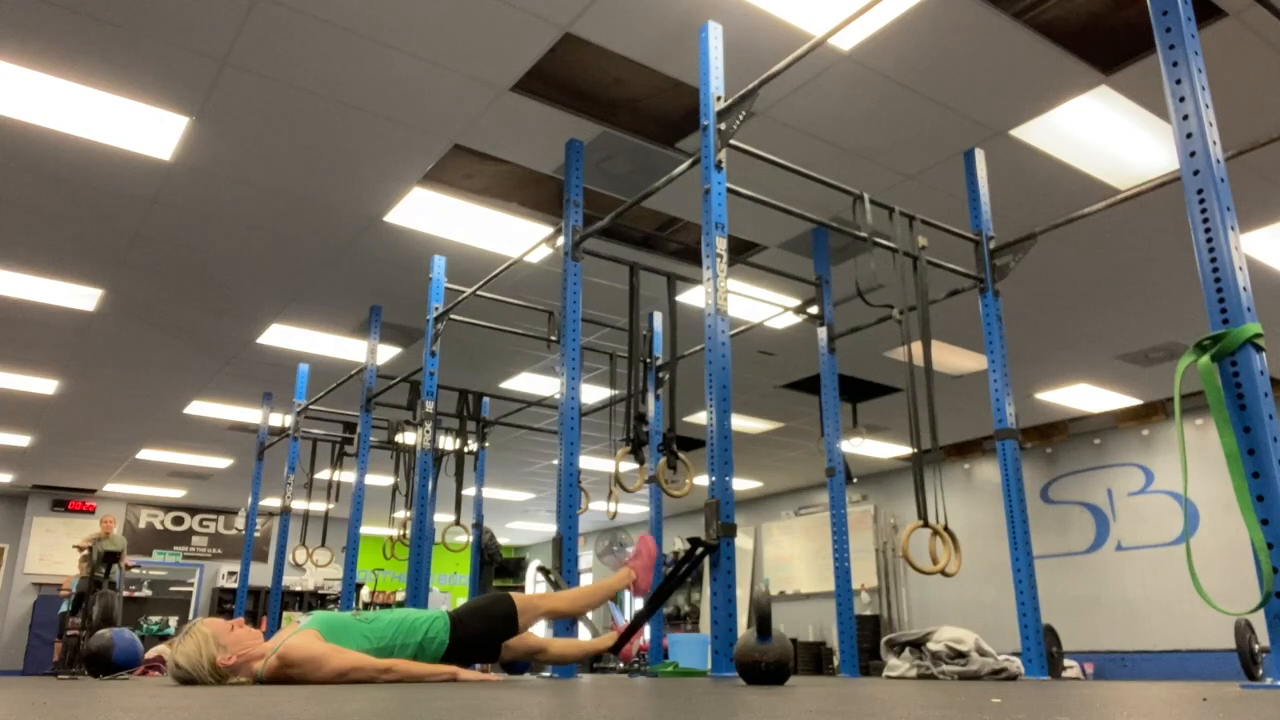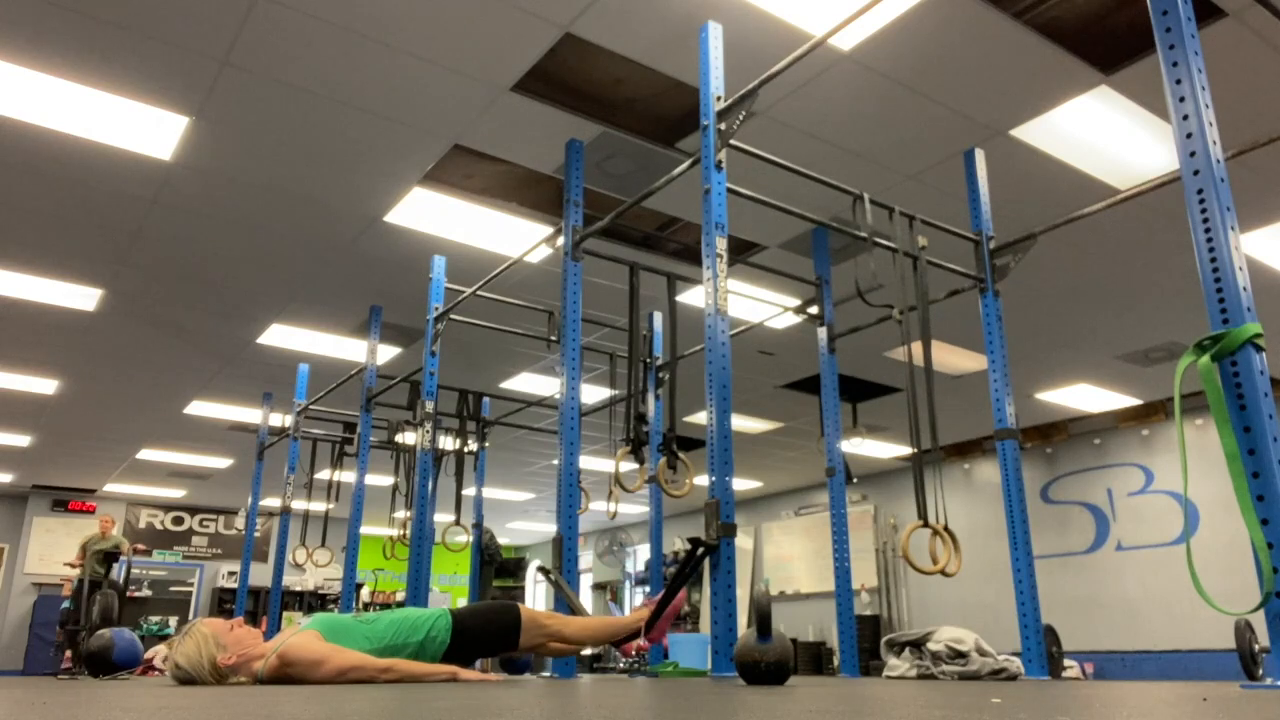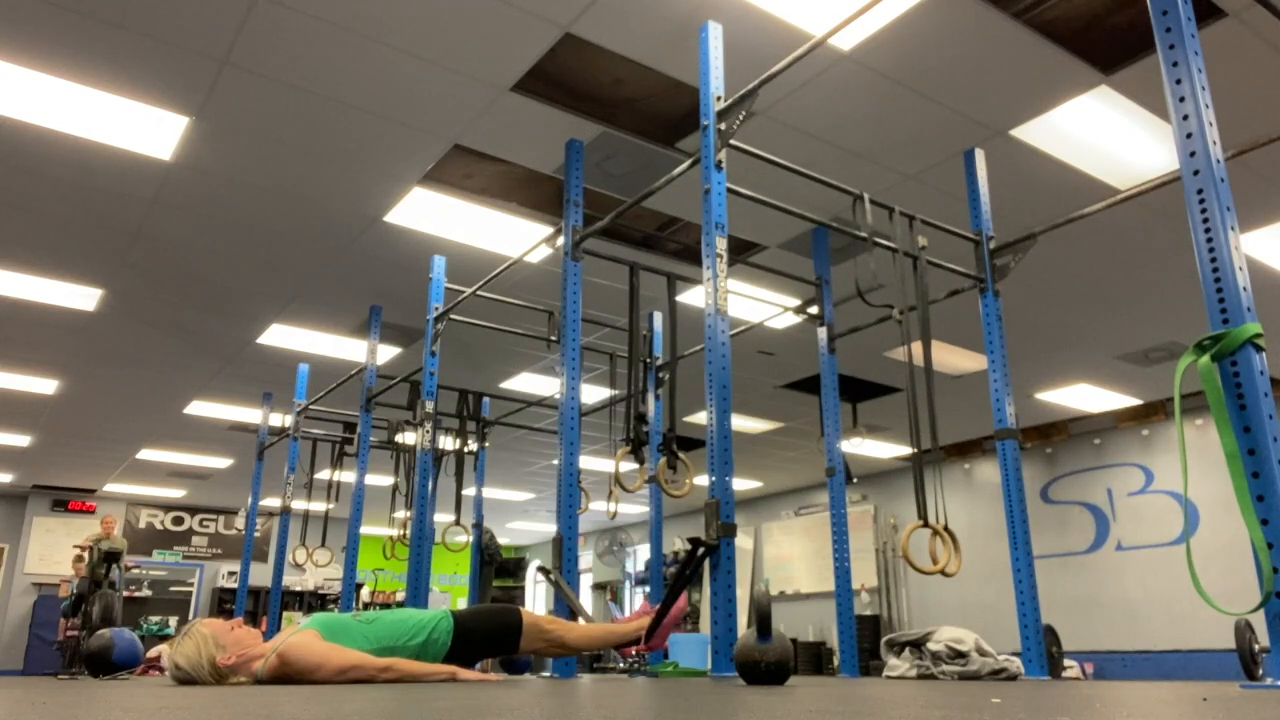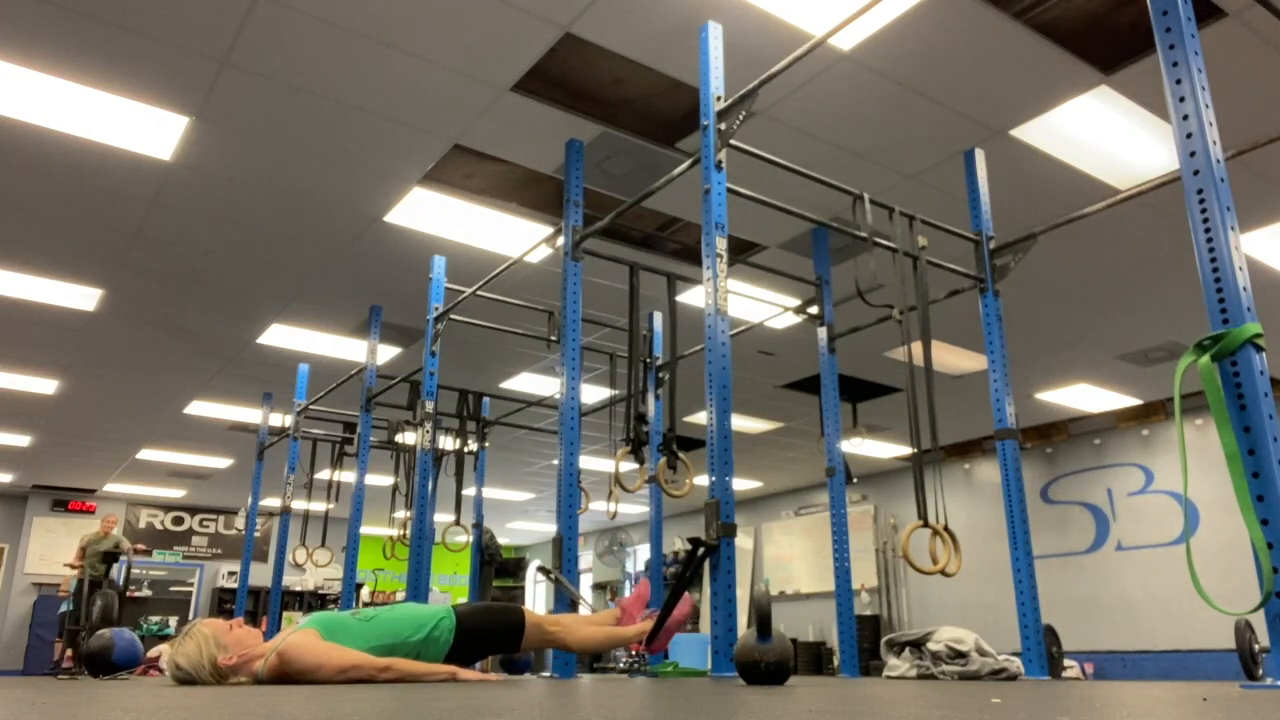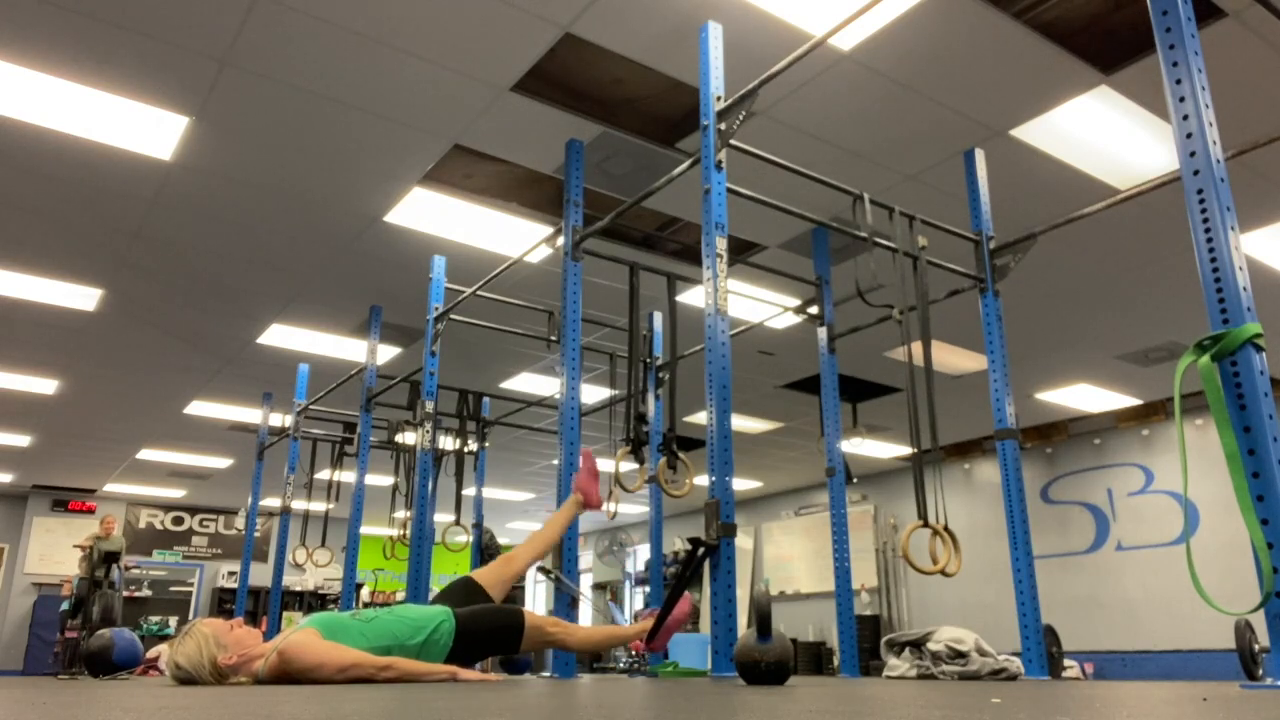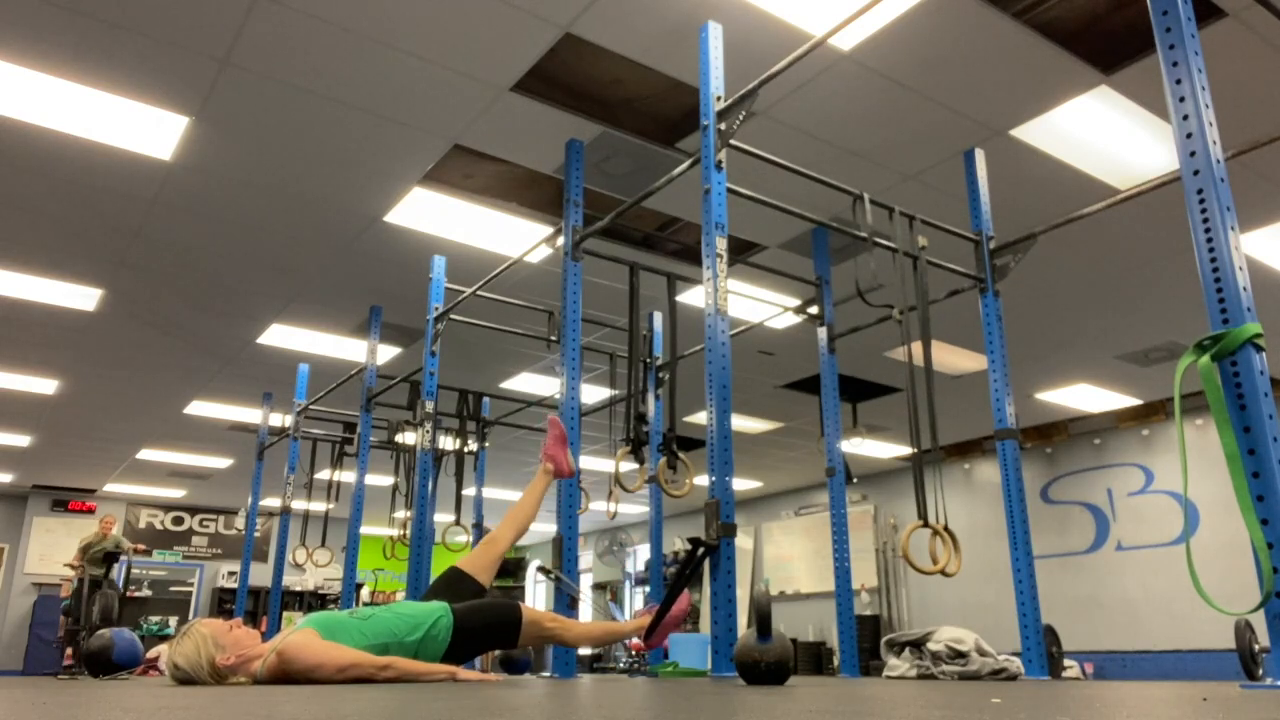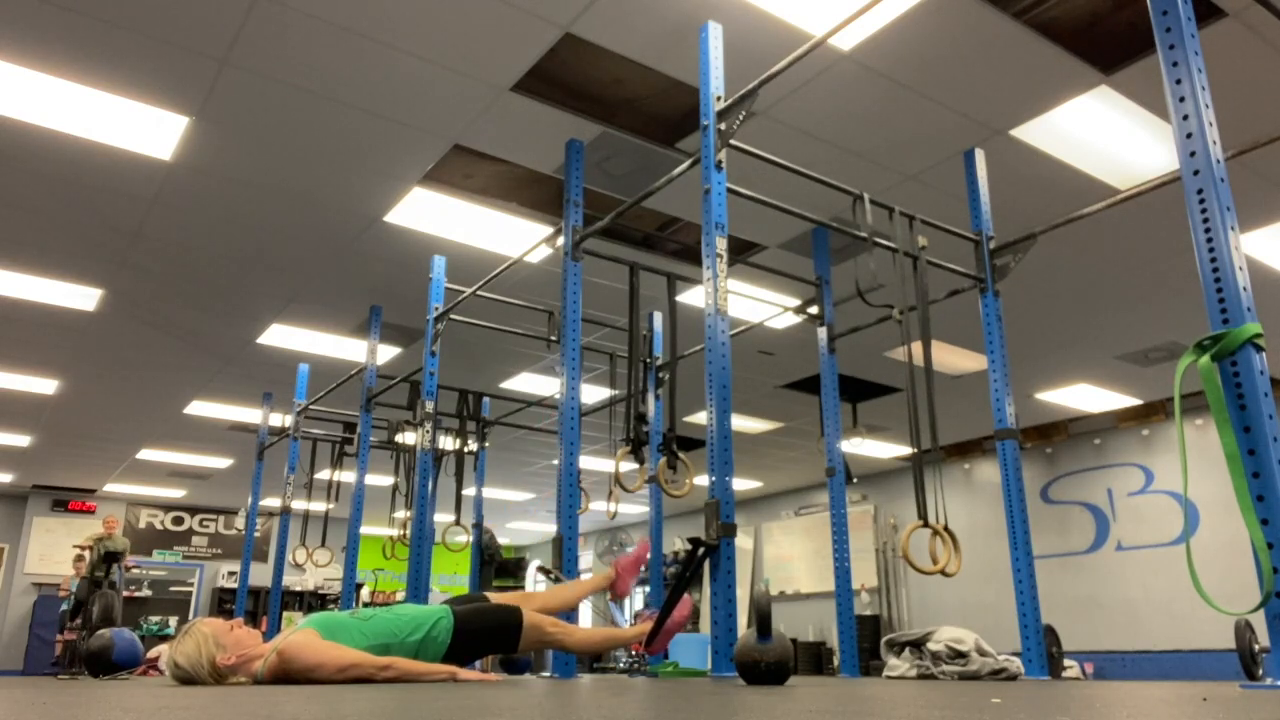
dt=0.5s
person 1, frame 1
left shoulder: (271, 657)
right shoulder: (290, 658)
right elbow: (382, 669)
right wrist: (458, 673)
left hip: (438, 632)
right hip: (443, 638)
left knee: (533, 646)
right knee: (541, 603)
left ankle: (608, 644)
right ankle: (632, 575)
person 1, frame 2
left shoulder: (274, 654)
right shoulder: (289, 659)
right elbow: (382, 670)
right wrist: (458, 674)
left hip: (436, 628)
right hip: (444, 635)
left knee: (537, 640)
right knee: (547, 625)
left ankle: (628, 628)
right ankle: (643, 622)
person 1, frame 3
left shoulder: (276, 653)
right shoulder: (290, 657)
right elbow: (382, 668)
right wrist: (457, 673)
left hip: (436, 629)
right hip: (444, 637)
left knee: (540, 636)
right knee: (547, 629)
left ankle: (626, 632)
right ankle: (642, 631)
person 1, frame 4
left shoulder: (279, 649)
right shoulder: (289, 657)
right elbow: (380, 669)
right wrist: (456, 673)
left hip: (433, 621)
right hip: (442, 637)
left knee: (532, 616)
right knee: (546, 628)
left ankle: (621, 617)
right ankle: (645, 633)
person 1, frame 5
left shoulder: (280, 650)
right shoulder: (292, 656)
right elbow: (382, 667)
right wrist: (457, 673)
left hip: (431, 617)
right hip: (444, 637)
left knee: (512, 563)
right knee: (552, 629)
left ankle: (580, 498)
right ankle: (647, 630)
person 1, frame 6
left shoulder: (276, 653)
right shoulder: (290, 656)
right elbow: (380, 667)
right wrist: (457, 672)
left hip: (425, 615)
right hip: (441, 631)
left knee: (496, 543)
right knee: (548, 623)
left ankle: (551, 470)
right ankle: (645, 627)
person 1, frame 7
left shoulder: (275, 650)
right shoulder: (289, 655)
right elbow: (380, 668)
right wrist: (455, 673)
left hip: (430, 621)
right hip: (439, 636)
left knee: (527, 601)
right knee: (547, 627)
left ankle: (613, 576)
right ankle: (646, 633)
